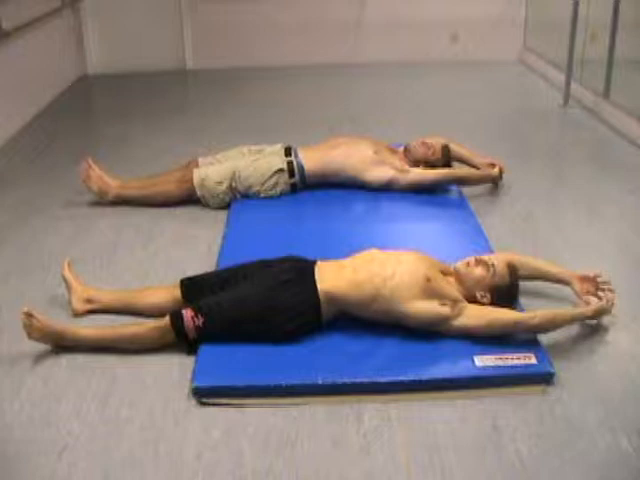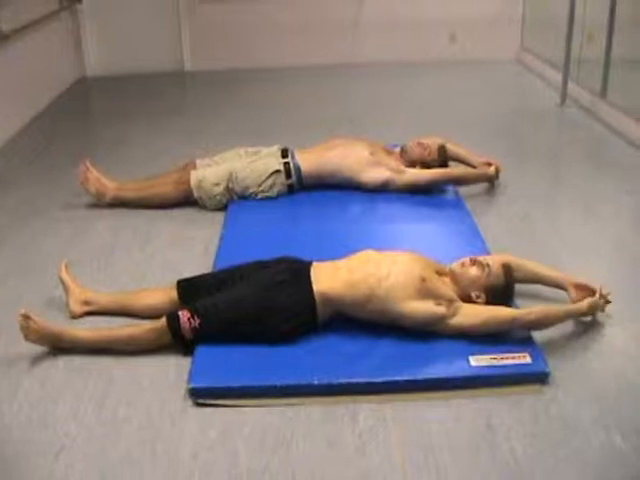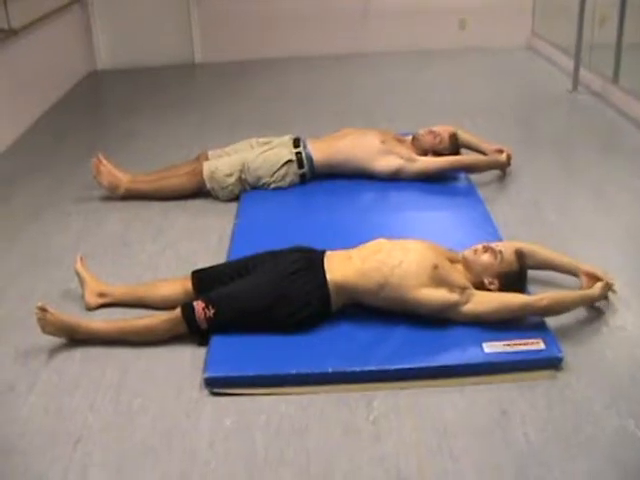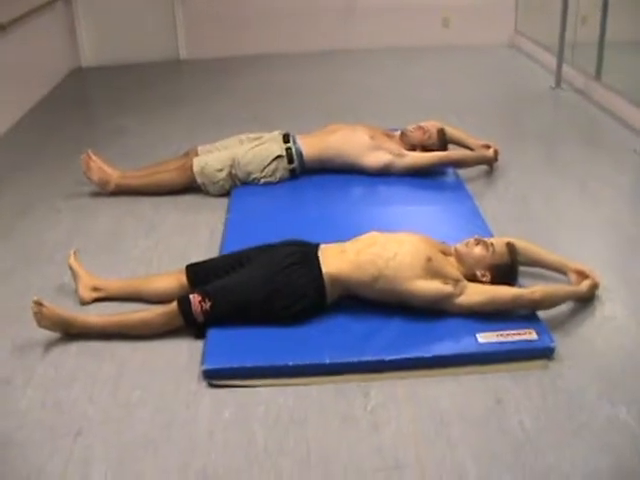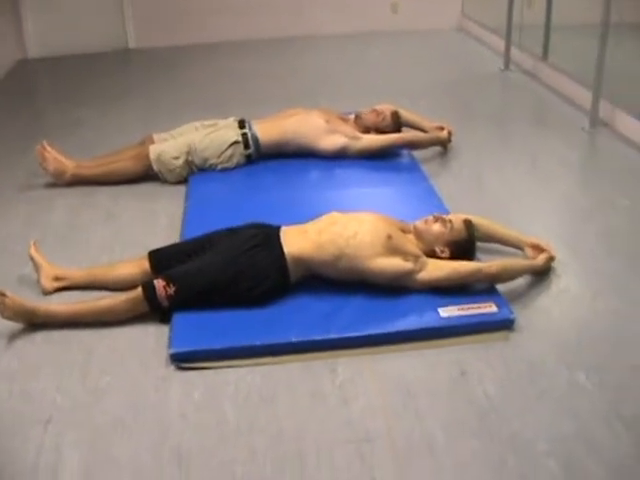
dt=0.4s
person 1, frame 1
left shoulder: (454, 312)
right shoulder: (444, 269)
left elbow: (523, 320)
right elbow: (512, 257)
left wrist: (585, 311)
right wrist: (573, 277)
left hip: (299, 306)
right hip: (302, 269)
left knee: (174, 325)
right knee: (182, 292)
left ankle: (69, 334)
right ankle: (91, 297)
person 1, frame 2
left shoulder: (448, 311)
right shoulder: (439, 270)
left elbow: (518, 318)
right elbow: (510, 259)
left wrist: (579, 308)
right wrist: (569, 282)
left hip: (296, 307)
right hip: (297, 271)
left knee: (172, 327)
right knee: (179, 293)
left ankle: (66, 335)
right ankle: (89, 299)
person 1, frame 3
left shoulder: (462, 298)
right shoulder: (450, 258)
left elbow: (530, 303)
right elbow: (521, 246)
left wrist: (587, 294)
right wrist: (582, 269)
left hip: (309, 295)
right hip: (310, 260)
left knee: (187, 316)
right knee: (192, 284)
left ankle: (83, 329)
right ankle: (104, 291)
person 1, frame 4
left shoulder: (455, 290)
right shoulder: (444, 250)
left elbow: (523, 296)
right elbow: (512, 240)
left wrist: (575, 289)
right wrist: (569, 266)
left hip: (306, 288)
right hip: (305, 253)
left knee: (185, 310)
right knee: (188, 277)
left ankle: (79, 323)
right ankle: (98, 286)
person 1, frame 5
left shoulder: (416, 266)
right shoulder: (402, 228)
left elbow: (483, 271)
right elbow: (469, 217)
left wrist: (531, 262)
right wrist: (526, 243)
left hip: (267, 269)
right hip: (268, 235)
left knee: (148, 296)
right knee: (151, 263)
left ankle: (45, 313)
right ankle: (59, 274)
person 2, frame 1
left shoulder: (399, 174)
right shoulder: (393, 149)
left elbow: (444, 173)
right elbow: (442, 140)
left wrist: (487, 175)
right wrist: (484, 162)
left hip: (285, 173)
right hip: (283, 153)
left knee: (192, 184)
right knee: (195, 165)
left ankle: (114, 191)
right ankle: (117, 185)
person 2, frame 2
left shoulder: (395, 175)
right shoulder: (390, 150)
left elbow: (439, 173)
right elbow: (440, 140)
left wrist: (483, 174)
right wrist: (480, 161)
left hip: (282, 175)
right hip: (280, 155)
left knee: (190, 187)
right knee: (192, 167)
left ankle: (112, 194)
right ankle: (117, 187)
person 2, frame 3
left shoulder: (406, 162)
right shoulder: (401, 140)
left elbow: (453, 161)
right elbow: (451, 127)
left wrist: (496, 162)
right wrist: (491, 149)
left hip: (293, 164)
right hip: (291, 144)
left knee: (204, 176)
right knee: (204, 159)
left ankle: (125, 187)
right ankle: (129, 179)
person 2, frame 4
left shoulder: (395, 158)
right shoulder: (391, 135)
left elbow: (441, 157)
right elbow: (439, 124)
left wrist: (483, 158)
right wrist: (478, 144)
left hip: (283, 160)
right hip: (281, 140)
left knee: (193, 173)
right knee: (194, 154)
left ankle: (116, 183)
right ankle: (120, 175)
person 2, frame 5
left shoulder: (351, 141)
right shoulder: (345, 118)
left elbow: (396, 138)
right elbow: (393, 106)
left wrist: (437, 138)
right wrist: (432, 127)
left hip: (239, 145)
right hip: (238, 126)
left knee: (150, 161)
right knee: (151, 142)
left ankle: (72, 173)
right ankle: (75, 165)
